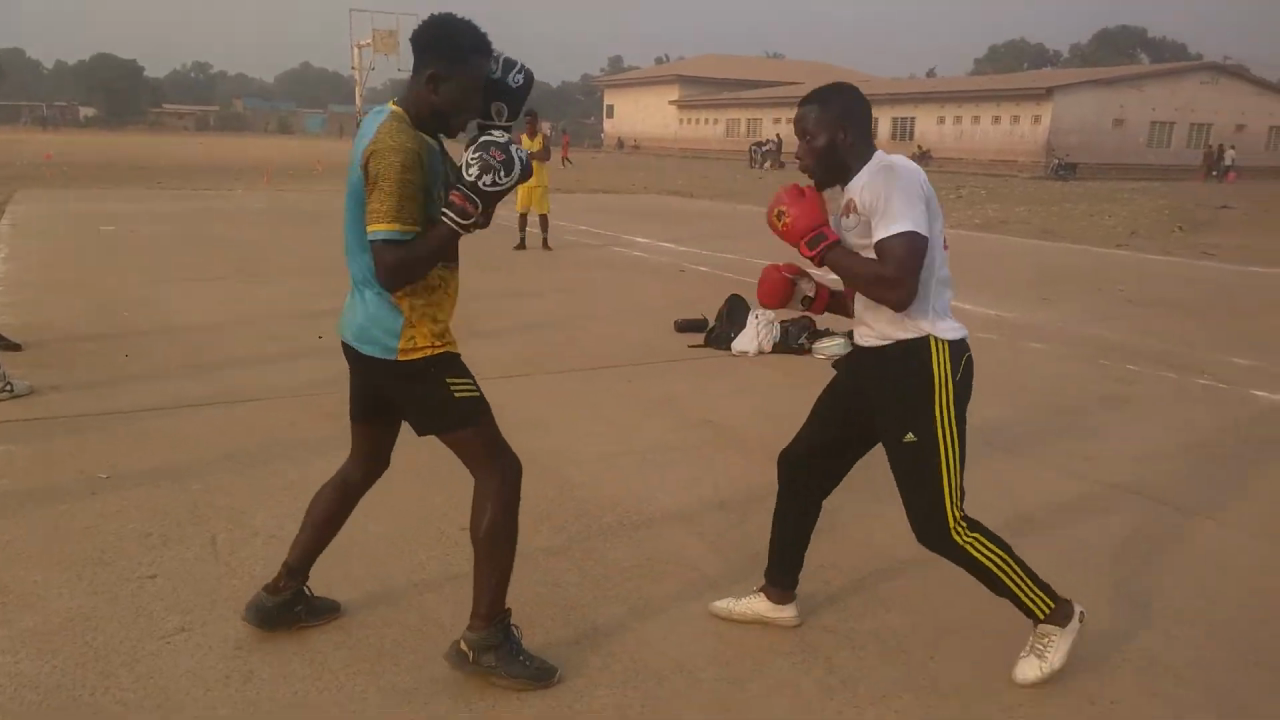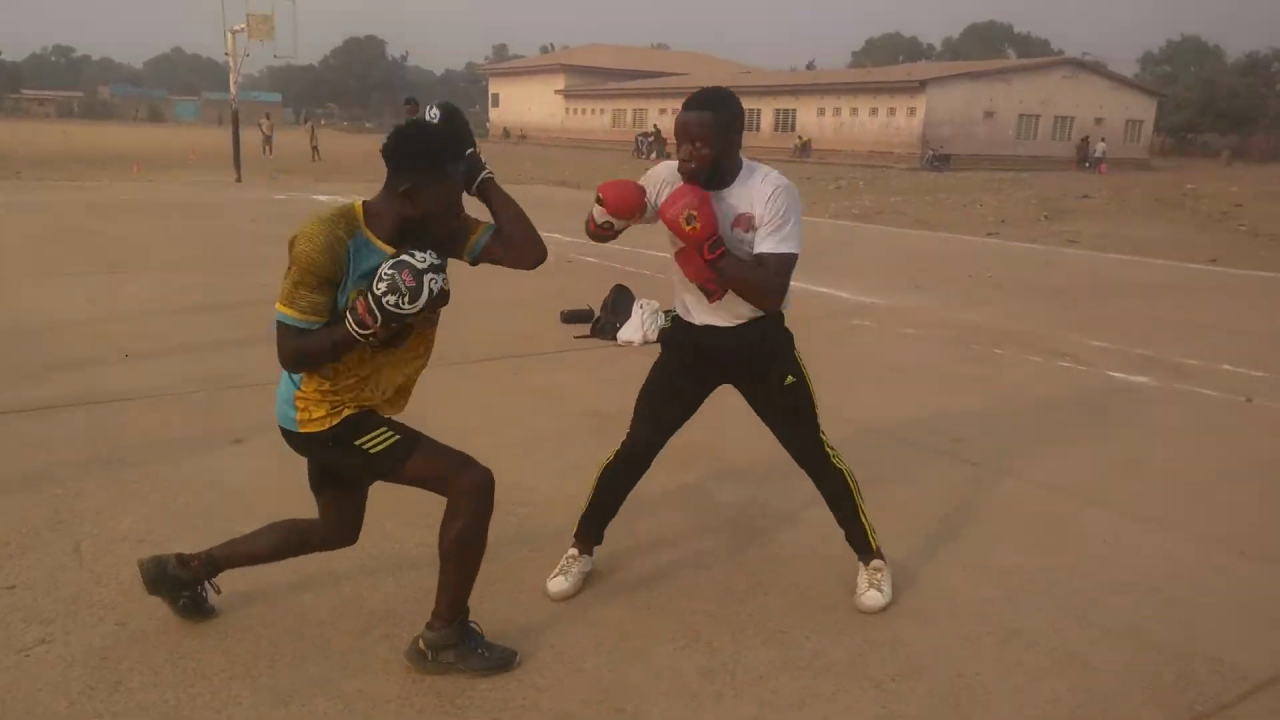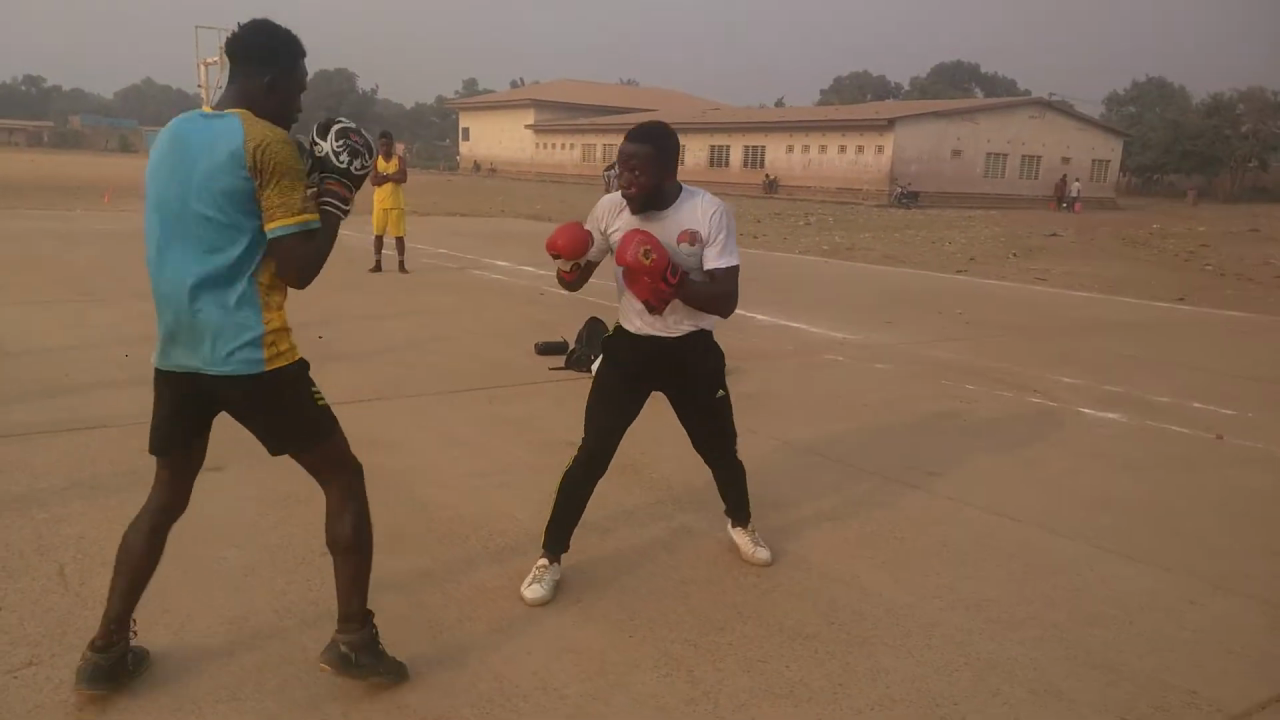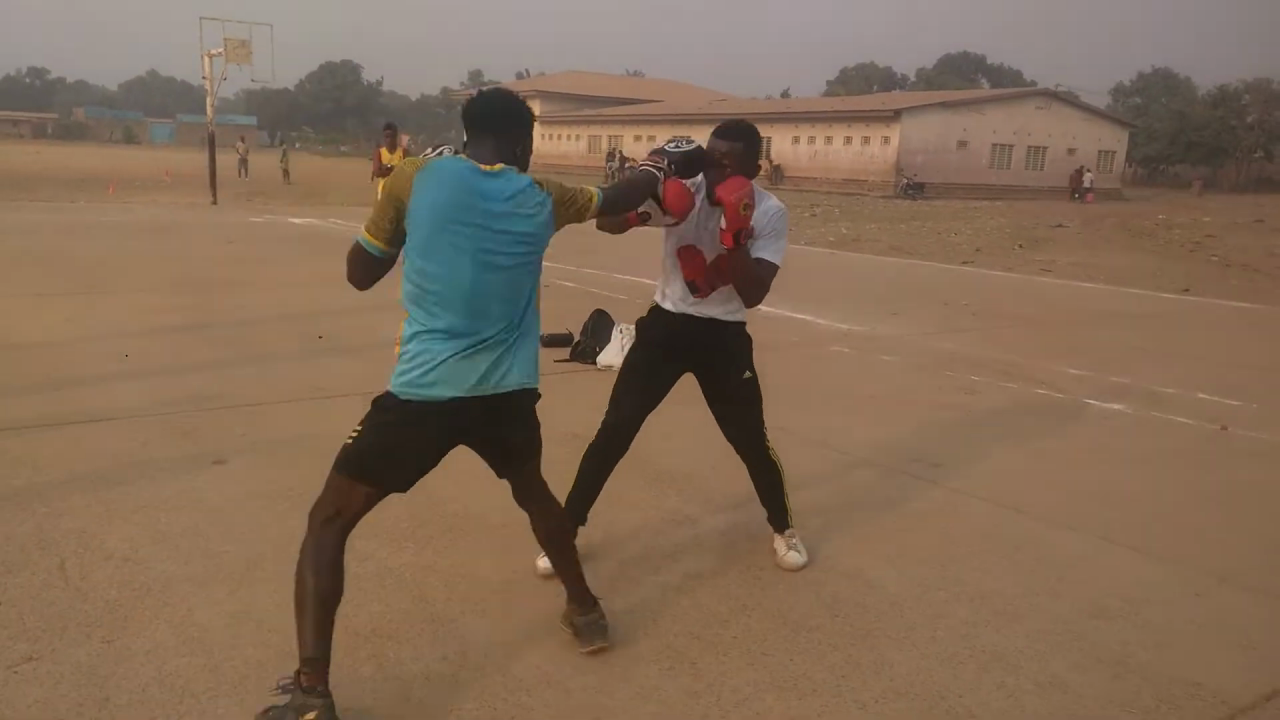
dt=0.7s
person 1, frame 1
left shoulder: (410, 131)
right shoulder: (399, 147)
left elbow: (467, 213)
right elbow: (396, 269)
left wrist: (494, 147)
right wrist: (466, 201)
left hip: (370, 336)
right hip: (410, 343)
left knee: (363, 464)
right knee: (498, 468)
left ankle: (282, 593)
right ankle: (485, 636)
person 1, frame 2
left shoulder: (446, 231)
right shoulder: (325, 241)
left elbow: (531, 253)
right elbow: (294, 352)
left wrist: (477, 170)
right wrist: (373, 314)
left hip: (352, 411)
right hip: (320, 414)
left knee: (336, 530)
right knee: (471, 482)
left ankle: (182, 569)
right ankle: (445, 634)
person 1, frame 3
left shoulder: (173, 134)
right shoulder: (272, 143)
right elbow: (298, 269)
right wrist: (337, 192)
left hip: (177, 354)
right hip: (252, 354)
left knee: (167, 498)
right knee: (343, 479)
left ankle: (108, 648)
right ankle: (355, 637)
person 1, frame 4
left shoulder: (415, 177)
right shoulder: (545, 198)
left elbow: (360, 274)
right elbow: (624, 198)
right wrist: (662, 168)
left hip: (425, 388)
right hip: (510, 388)
left knee: (327, 526)
right knee: (532, 490)
right ankle: (583, 610)
person 2, frame 1
left shoulder: (891, 178)
right shoulder: (859, 190)
left elbow: (898, 287)
left wrist: (820, 244)
right wrist: (814, 294)
left hip: (923, 364)
right hip: (875, 358)
left knee: (939, 524)
right knee: (798, 467)
left ankle: (1054, 617)
right ankle: (777, 596)
person 2, frame 2
left shoulder: (773, 191)
right shoulder: (665, 179)
left elbow: (771, 297)
right elbow: (607, 222)
left wrist: (711, 247)
right wrist: (605, 217)
left hip: (758, 339)
right hip: (691, 337)
left knee: (812, 452)
right knee: (638, 447)
left ankle: (870, 559)
right ankle: (581, 548)
person 2, frame 3
left shoulder: (710, 212)
right shoulder: (610, 208)
left elbow: (725, 302)
right elbow: (577, 280)
left wrist: (670, 274)
right wrist: (569, 267)
left hip: (692, 350)
right hip: (630, 346)
left knee: (719, 450)
right knee: (592, 452)
left ankle: (740, 523)
right ankle: (550, 557)
person 2, frame 4
left shoulder: (768, 213)
left elbow: (753, 296)
right elbow: (608, 223)
left hip: (724, 336)
right hip: (664, 327)
left knee: (752, 441)
right knee: (614, 431)
left ankle: (783, 529)
right ankle: (566, 530)
